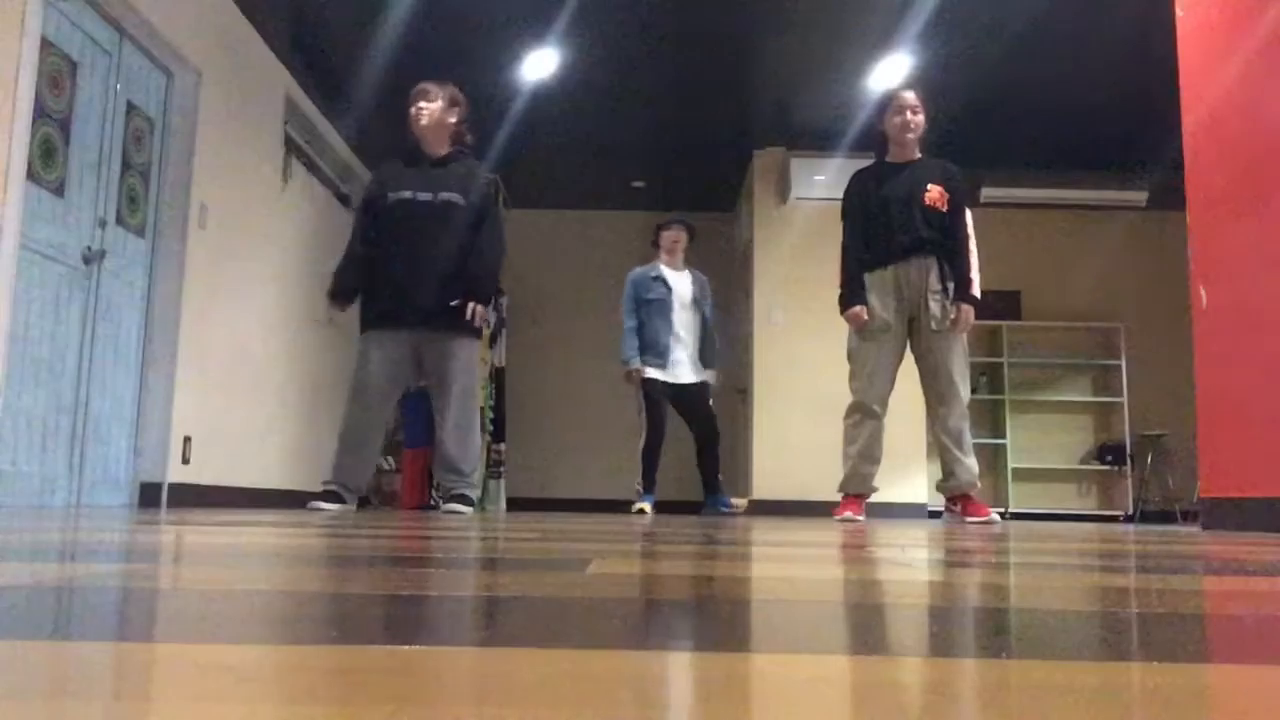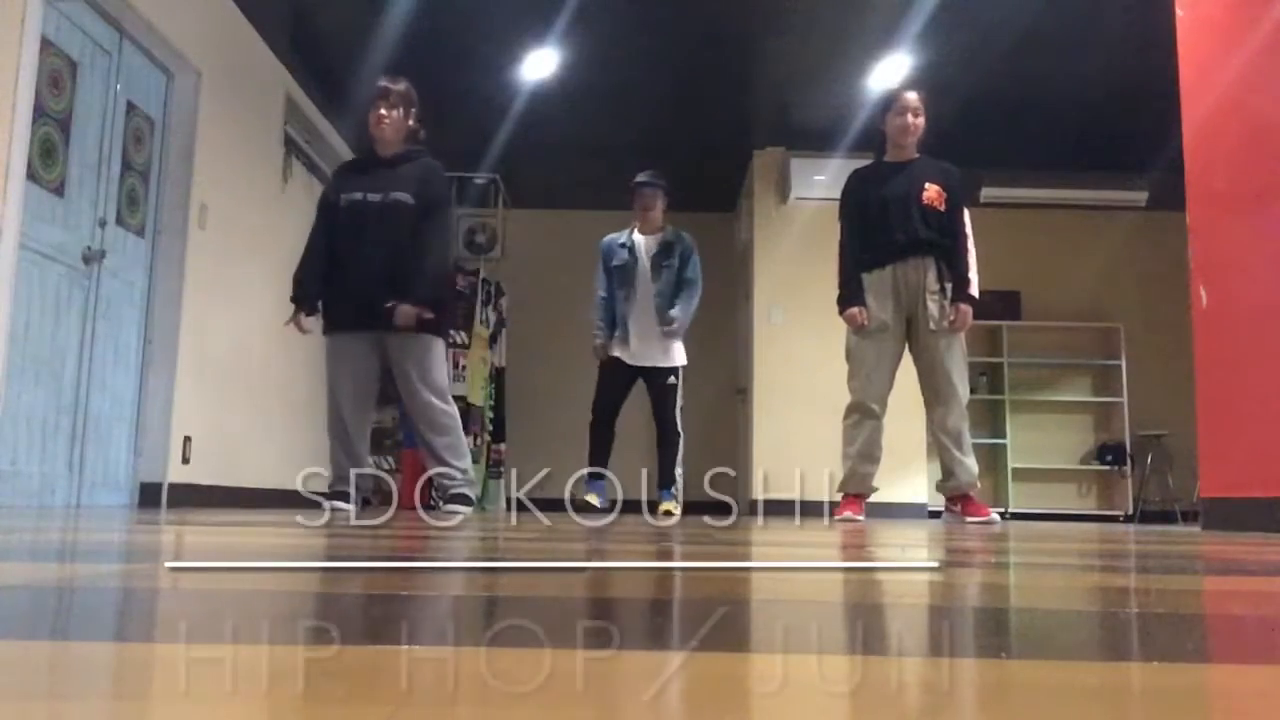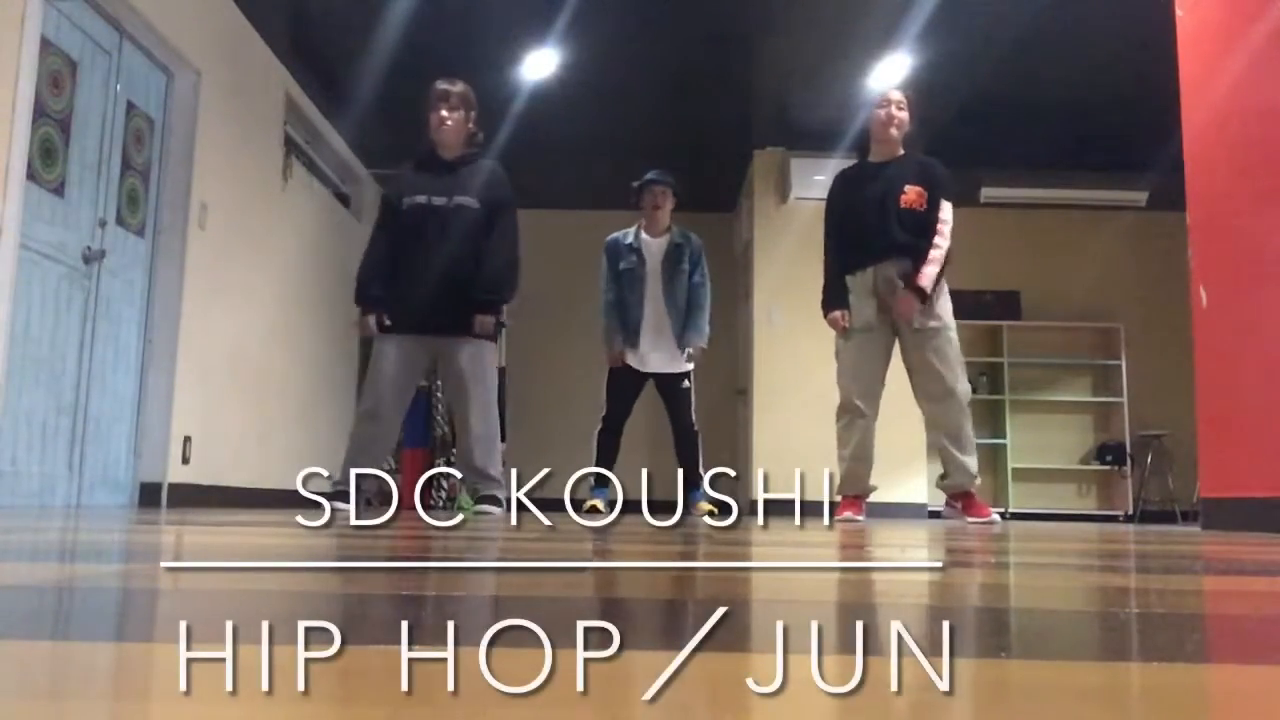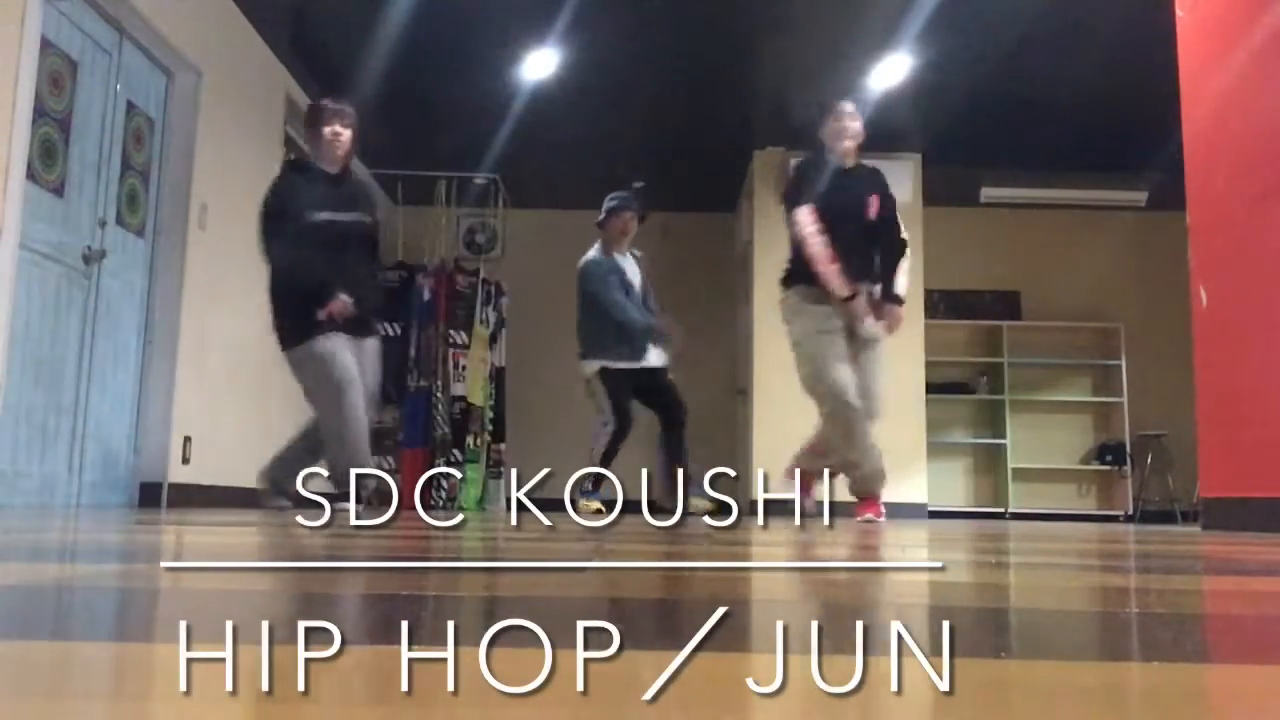
dt=1s
person 1, frame 1
left shoulder: (946, 176)
right shoulder: (864, 181)
left elbow: (962, 240)
right elbow: (852, 244)
left wrist: (966, 295)
right wrist: (852, 297)
left hip: (937, 286)
right hip: (880, 287)
left knee: (950, 395)
right knee: (868, 395)
left ankle: (960, 493)
right ankle: (854, 494)
person 1, frame 2
left shoulder: (945, 176)
right shoulder: (861, 181)
left elbow: (960, 239)
right elbow: (849, 244)
left wrist: (965, 294)
right wrist: (849, 297)
left hip: (935, 285)
right hip: (878, 287)
left knee: (949, 395)
right knee: (867, 395)
left ankle: (960, 493)
right ankle: (854, 493)
person 1, frame 3
left shoulder: (928, 171)
right shoulder: (847, 182)
left elbow: (943, 232)
right elbow: (833, 247)
left wrist: (920, 286)
right wrist: (833, 300)
left hip: (920, 288)
right hip: (862, 288)
left knee: (947, 390)
right knee: (856, 396)
left ankle: (961, 490)
right ankle: (853, 494)
person 1, frame 4
left shoulder: (874, 180)
right shoulder: (808, 175)
left elbow: (898, 242)
right elbow: (809, 237)
left wrist: (894, 295)
right wrist: (845, 293)
left hip: (862, 299)
right hip: (812, 298)
left knee: (862, 402)
right knee: (839, 393)
left ankle: (806, 471)
right ankle: (868, 491)
person 2, frame 1
left shoulder: (474, 177)
right shoulder: (390, 175)
left elbow: (488, 242)
right elbow: (364, 240)
left wrist: (480, 293)
right wrist: (343, 291)
left hip: (452, 313)
right hip: (388, 312)
left knee: (457, 407)
right knee: (365, 402)
left ankle: (460, 491)
right ankle: (343, 488)
person 2, frame 2
left shoulder: (428, 174)
right shoulder: (346, 176)
left elbow: (436, 241)
right elbow: (321, 242)
left wrist: (416, 296)
right wrist: (306, 297)
left hip: (412, 312)
right hip: (349, 313)
left knee: (431, 402)
right knee: (346, 406)
left ankle: (457, 488)
right ankle: (347, 489)
person 2, frame 3
left shoulder: (489, 177)
right shoulder: (406, 180)
left elbow: (503, 247)
right elbow: (382, 244)
left wrist: (491, 304)
right wrist: (371, 300)
left hip: (466, 319)
right hip: (404, 318)
left knee: (476, 410)
right knee: (378, 405)
left ankle: (488, 491)
right ankle: (350, 488)
person 2, frame 4
left shoulder: (359, 193)
right shoulder: (292, 187)
right elbow: (283, 252)
left wrist: (368, 302)
right wrist: (323, 292)
left hip: (355, 318)
right hip: (309, 318)
left knee: (356, 406)
right knee: (344, 402)
left ankle: (281, 480)
right ankle: (355, 489)
person 3, frame 1
left shoulder: (699, 282)
right shoulder: (640, 278)
left elbow: (707, 327)
right elbow: (629, 323)
left wrist: (710, 366)
right wrist: (632, 361)
left hip: (691, 373)
right hip: (654, 370)
left knee: (709, 433)
right knee: (654, 433)
left ankle: (715, 496)
right ankle: (645, 494)
person 3, frame 2
left shoulder: (682, 244)
right shoulder: (612, 245)
left elbow: (691, 287)
right elbow: (604, 294)
left wrist: (680, 316)
right wrist: (601, 335)
left hip: (665, 350)
right hip: (621, 349)
left knee: (668, 422)
right knee: (602, 414)
left ankle: (669, 492)
right ankle: (595, 485)
person 3, frame 3
left shoulder: (689, 246)
right shoulder: (617, 245)
left elbow: (700, 294)
right elbow: (610, 297)
left wrist: (697, 338)
right wrist: (614, 340)
left hip: (674, 354)
right hip: (629, 353)
left knee: (685, 424)
right knee: (612, 421)
left ankle: (695, 493)
right ankle: (600, 490)
person 3, frame 4
left shoulder: (634, 259)
right shoulder: (594, 265)
right elbow: (616, 308)
left wrist: (660, 329)
right wrist: (656, 327)
left hip: (643, 358)
right hip: (606, 361)
left knee: (675, 413)
right knee: (617, 423)
left ankle: (683, 490)
right ankle: (588, 491)
